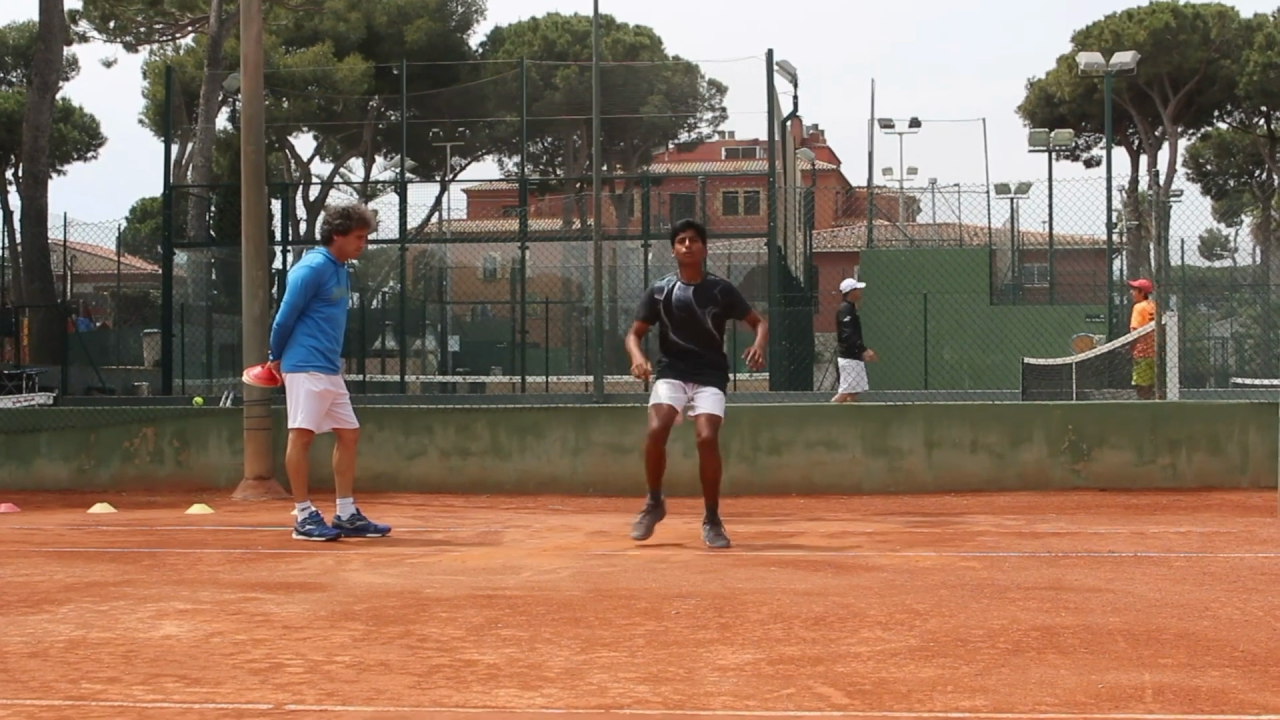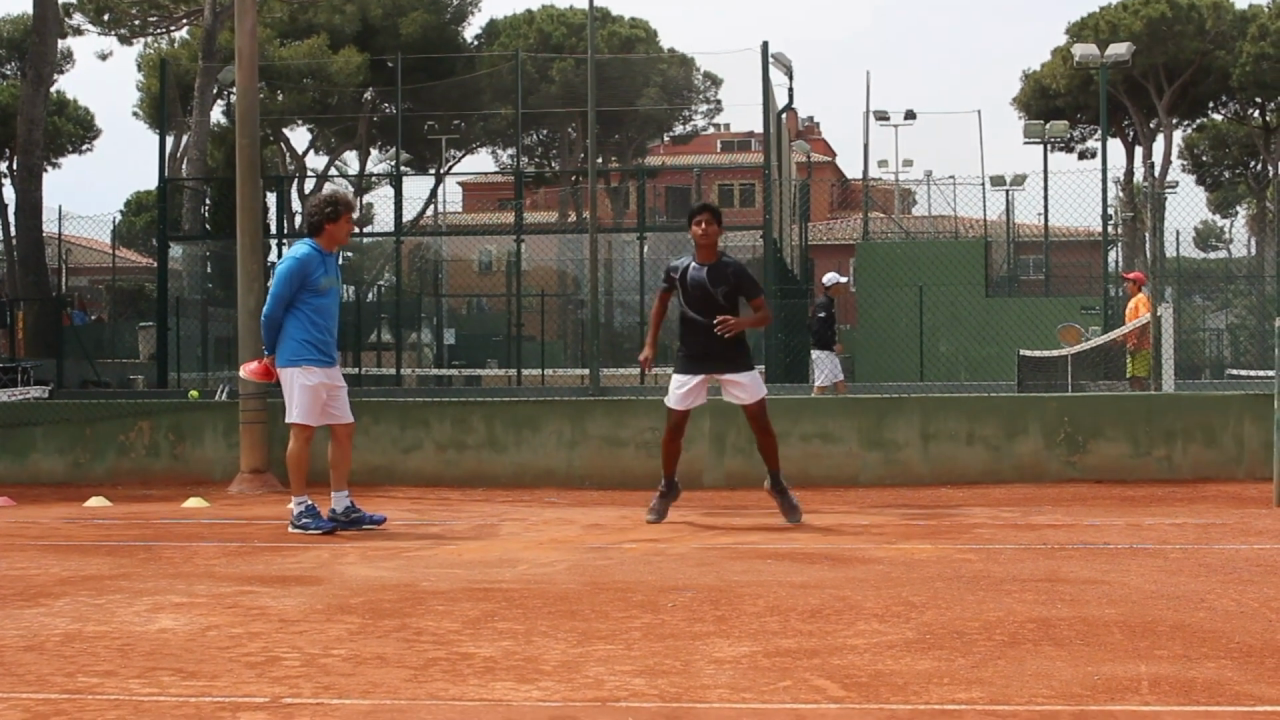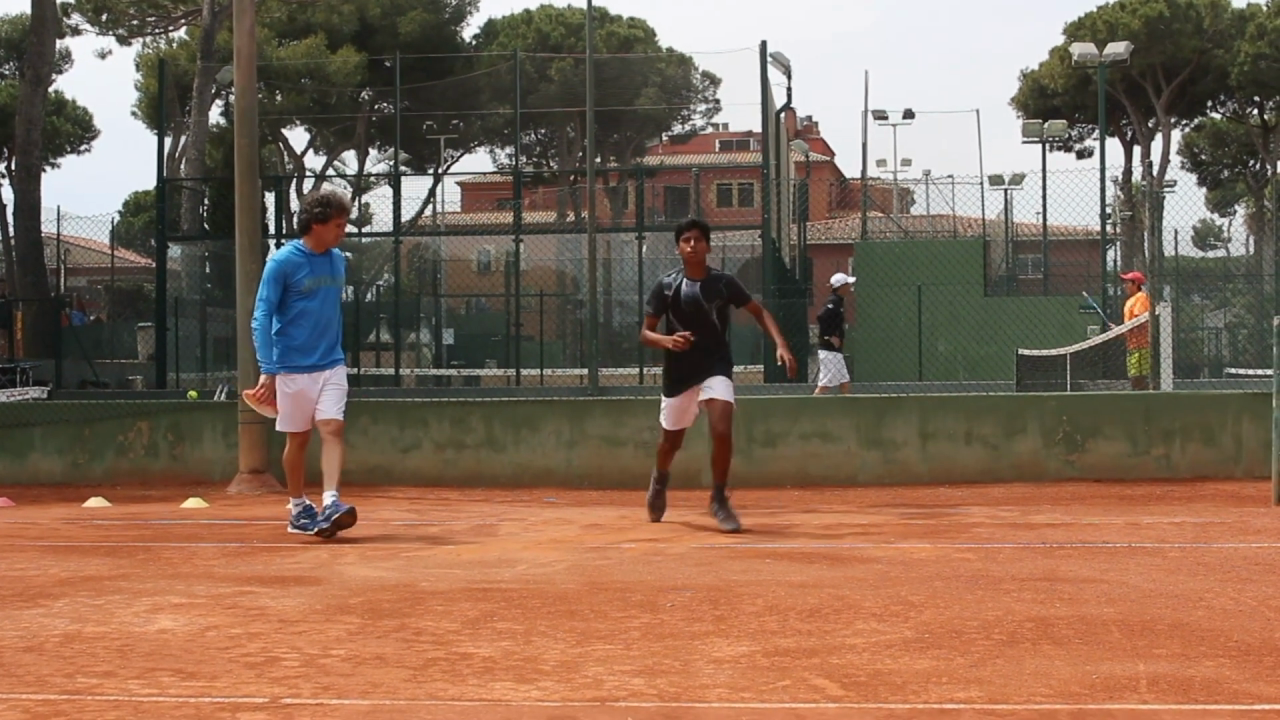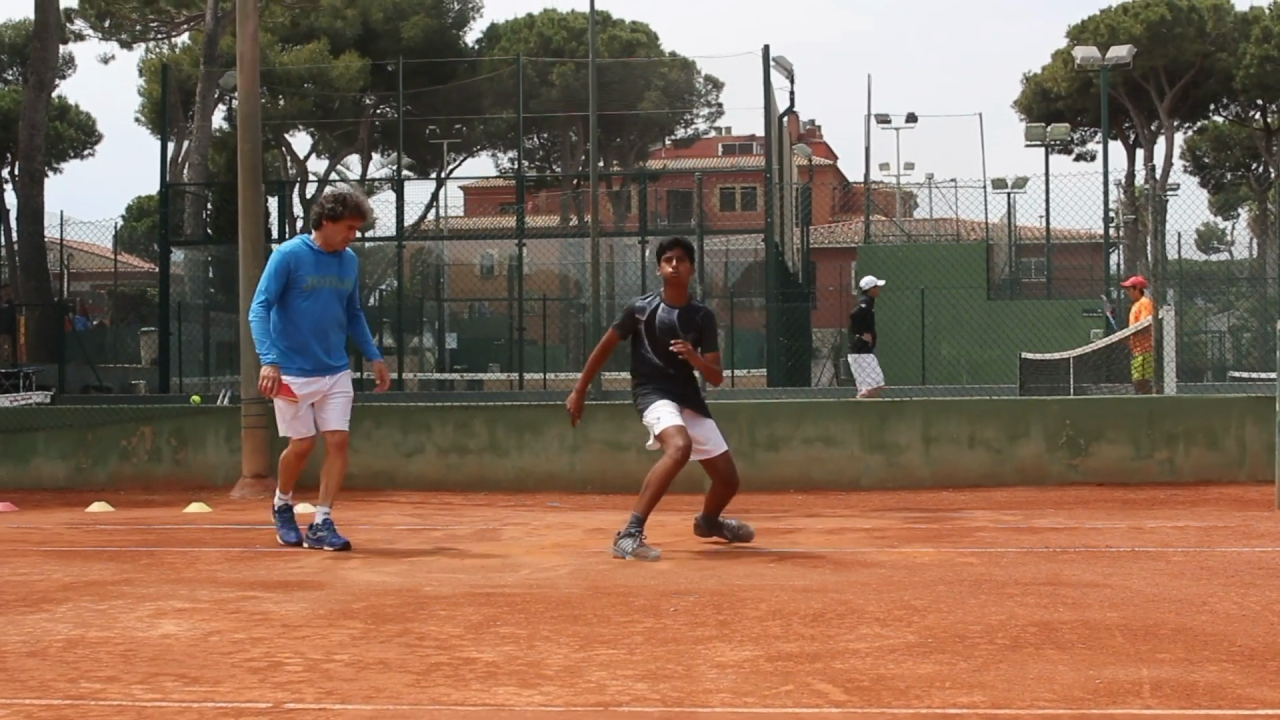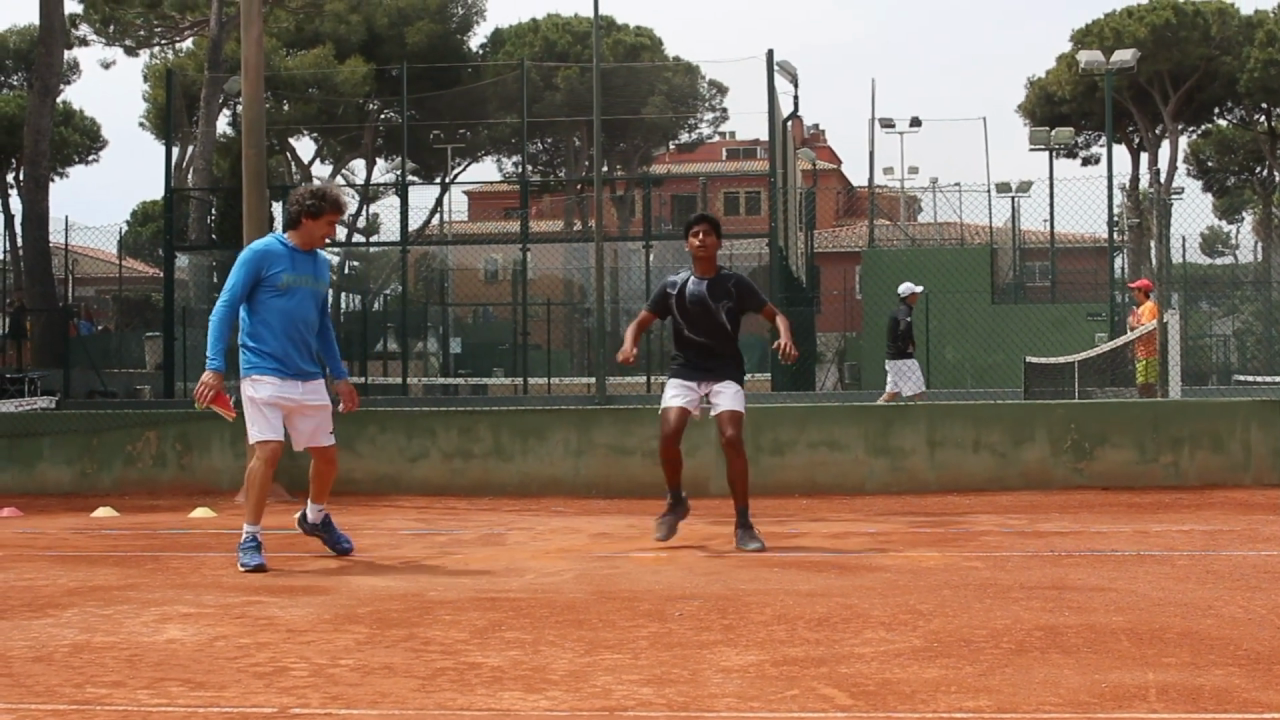
dt=0.5s
person 1, frame 1
left shoulder: (340, 269)
right shoulder: (313, 267)
right elbow: (285, 317)
right wrist: (276, 357)
left hip: (331, 370)
right hip: (307, 368)
left knee: (349, 435)
right knee: (302, 436)
left ankle: (347, 514)
right ankle: (304, 516)
person 1, frame 2
left shoulder: (330, 258)
right shoulder: (298, 259)
right elbow: (271, 312)
right wrist: (272, 353)
left hip: (328, 362)
right hip: (302, 362)
left knee: (343, 431)
right knee: (303, 431)
left ankle: (341, 507)
right ankle: (300, 510)
person 1, frame 3
left shoulder: (338, 260)
right shoulder: (282, 262)
right elbow: (262, 317)
left wrist: (340, 357)
right wrist: (266, 369)
left hip: (330, 365)
right hip: (291, 368)
left knee: (331, 429)
right knee: (298, 438)
left ankle: (331, 505)
right ankle: (299, 508)
person 1, frame 4
left shoulder: (350, 262)
right shoulder: (288, 255)
right elbow: (259, 310)
left wrist: (373, 357)
right wrist: (269, 360)
left hip: (335, 371)
right hip: (292, 372)
left knee: (338, 442)
right knee: (301, 446)
left ankle: (321, 523)
right ankle: (283, 502)
person 1, frame 5
left shoulder: (321, 264)
right shoulder: (259, 254)
right elbow: (223, 310)
left wrist: (340, 375)
right wrist: (214, 365)
left hip: (312, 379)
right hip: (264, 375)
left knee: (326, 454)
right knee: (267, 452)
left ankle: (315, 517)
right ankle: (250, 540)
person 2, frame 1
left shoulder: (722, 289)
right shoulder: (659, 290)
left elbow: (758, 322)
right elbow: (634, 334)
left wrist: (759, 346)
right wrist: (637, 357)
left hip: (710, 376)
right hip: (670, 372)
left knee: (707, 438)
right knee: (657, 429)
left ankle: (712, 520)
right ankle: (654, 502)
person 2, frame 2
left shoulder: (734, 269)
right shoulder: (676, 268)
left elbow: (765, 313)
right elbow: (661, 300)
left wrist: (743, 322)
right wrist: (650, 344)
left hip: (733, 356)
right hip: (691, 357)
left knee: (761, 422)
right knee: (673, 429)
left ankle: (776, 484)
right ankle: (668, 488)
person 2, frame 3
left shoulder: (724, 282)
right shoulder: (664, 286)
left elbow: (759, 311)
right elbow: (645, 332)
left wrist: (781, 345)
right wrist: (667, 340)
left hip: (716, 368)
right hip: (679, 372)
left knee: (722, 429)
right knee: (670, 443)
left ankle: (719, 500)
right ankle: (660, 480)
person 2, frame 4
left shoulder: (703, 316)
right shoulder: (639, 308)
left elbow: (715, 377)
right elbow: (606, 347)
left wrist: (697, 359)
right wrist: (579, 390)
left hip: (690, 399)
right hip: (653, 393)
left knee: (728, 480)
right knee: (679, 447)
left ankle: (708, 521)
right ankle: (629, 534)
person 2, frame 5
left shoulder: (736, 282)
right shoulder: (673, 284)
left elbow: (774, 314)
right elbow: (639, 322)
left wrist: (785, 339)
right wrist: (628, 344)
left hip: (726, 372)
right hip: (685, 370)
left knee: (732, 439)
right knee: (669, 433)
left ankle: (744, 526)
right ankle: (675, 499)
